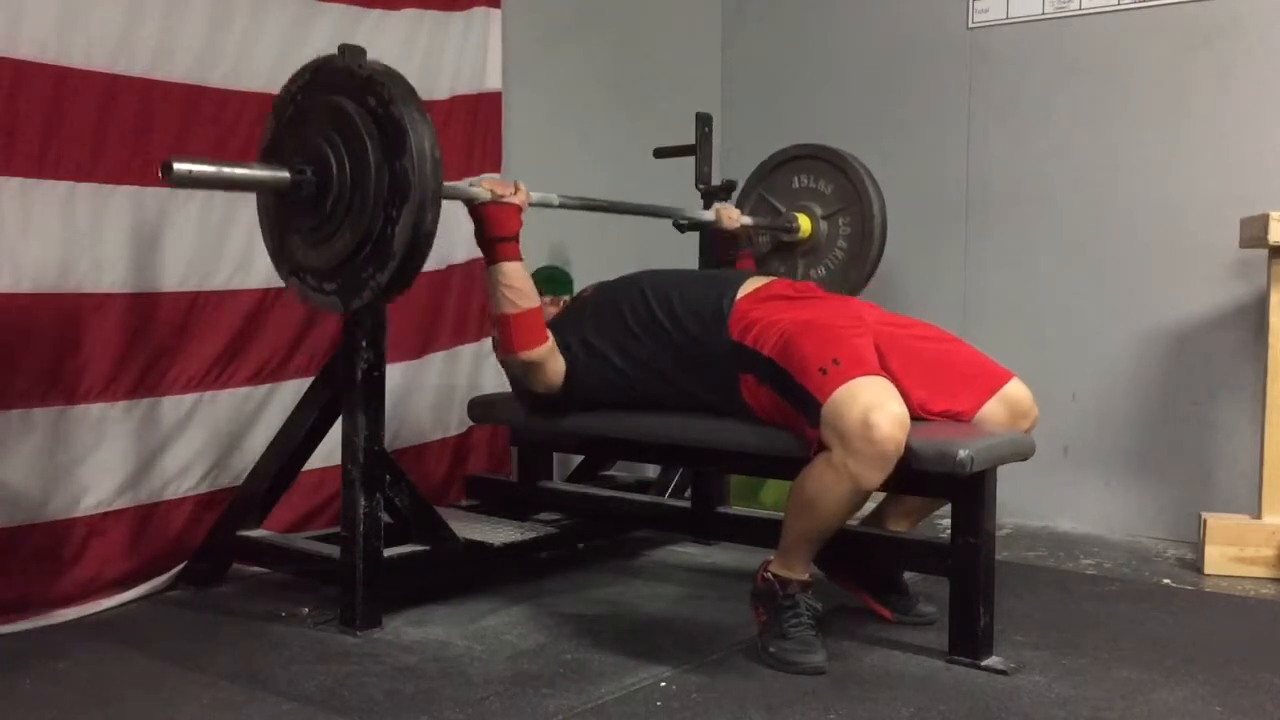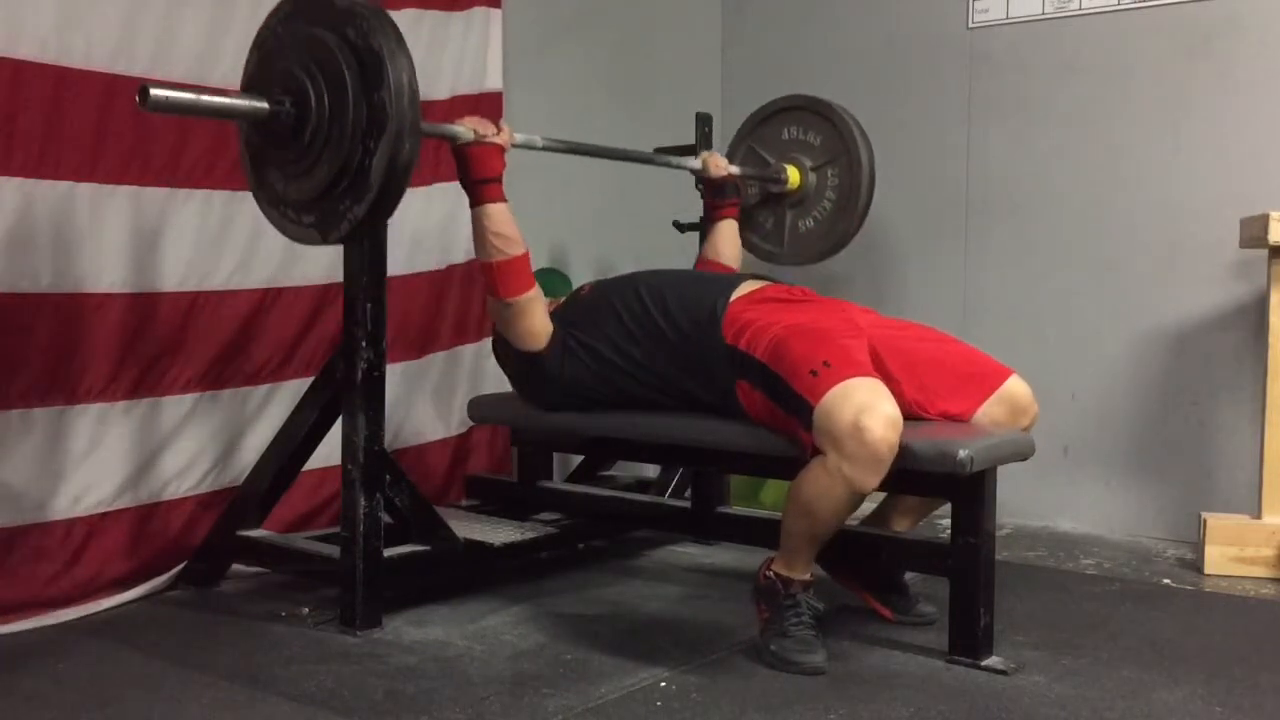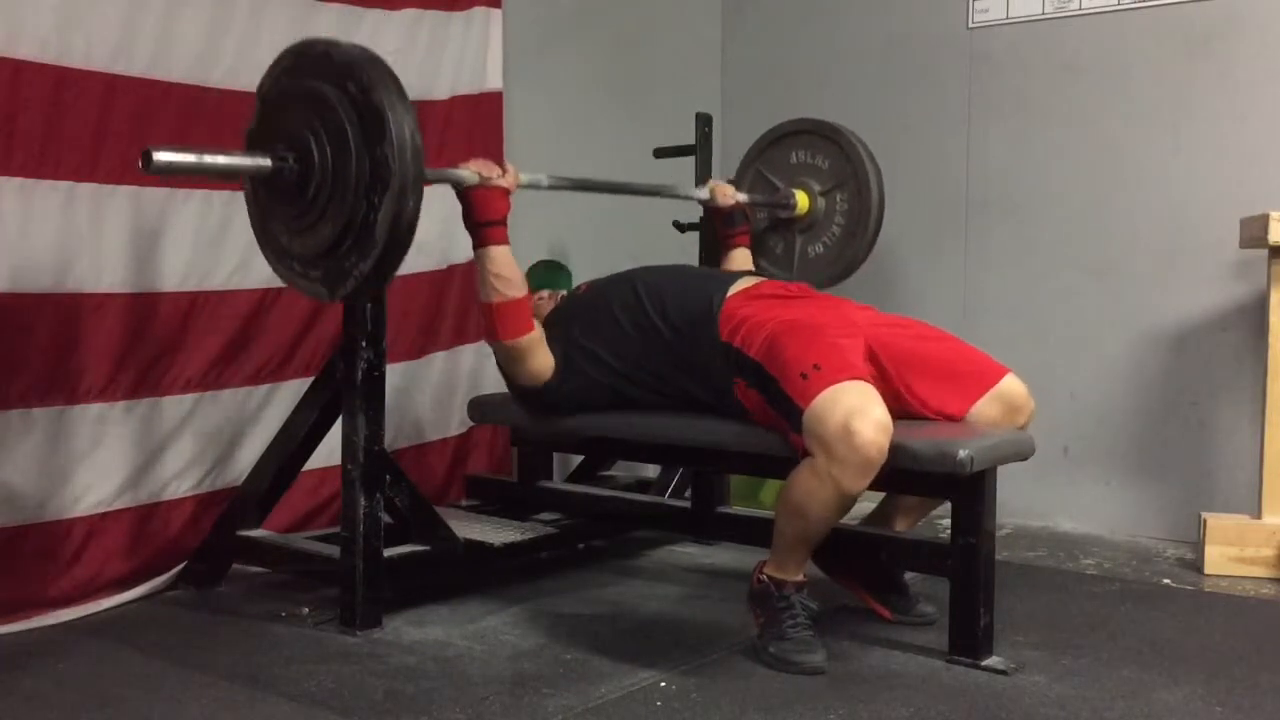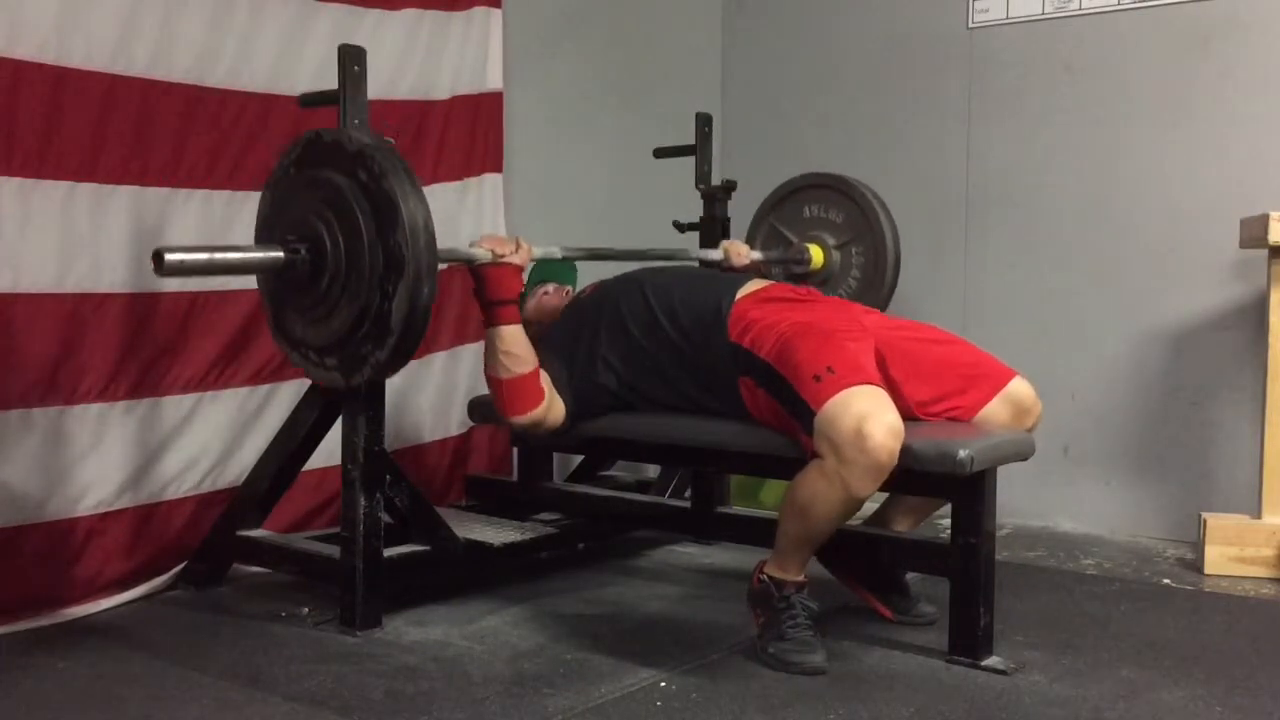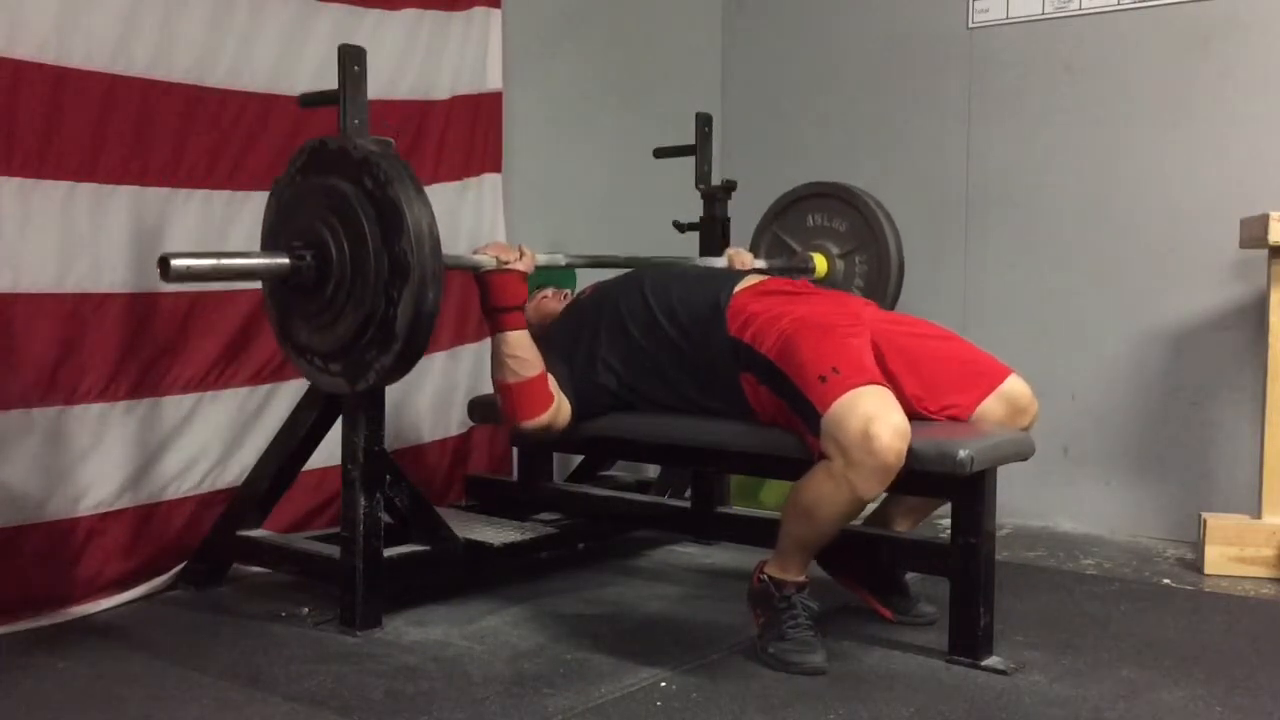
dt=0.3s
person 1, frame 1
left shoulder: (599, 323)
right shoulder: (561, 355)
right elbow: (525, 352)
left wrist: (738, 242)
right wrist: (500, 236)
left knee: (1011, 411)
right knee: (877, 430)
left ankle: (868, 552)
right ankle: (784, 584)
person 1, frame 2
left shoulder: (604, 321)
right shoulder: (552, 365)
left elbow: (716, 276)
right elbow: (508, 289)
left wrist: (722, 197)
right wrist: (483, 179)
left knee: (1011, 408)
right knee: (869, 432)
left ankle: (869, 553)
right ankle: (785, 584)
person 1, frame 3
left shoulder: (598, 321)
right shoulder: (549, 365)
left elbow: (730, 290)
right elbow: (509, 332)
left wrist: (732, 222)
right wrist: (488, 223)
left knee: (1008, 406)
right knee: (858, 435)
left ankle: (869, 553)
right ankle: (779, 585)
person 1, frame 4
left shoulder: (611, 314)
right shoulder: (557, 350)
right elbow: (526, 411)
left wrist: (743, 268)
right wrist: (499, 291)
left knee: (1014, 409)
right knee: (868, 441)
left ankle: (871, 550)
right ankle: (780, 585)
person 1, frame 5
left shoulder: (604, 315)
right shoulder: (556, 350)
right elbow: (534, 413)
left wrist: (746, 275)
right wrist: (505, 299)
left knee: (1011, 407)
right knee: (876, 441)
left ankle: (870, 550)
right ankle: (781, 587)
